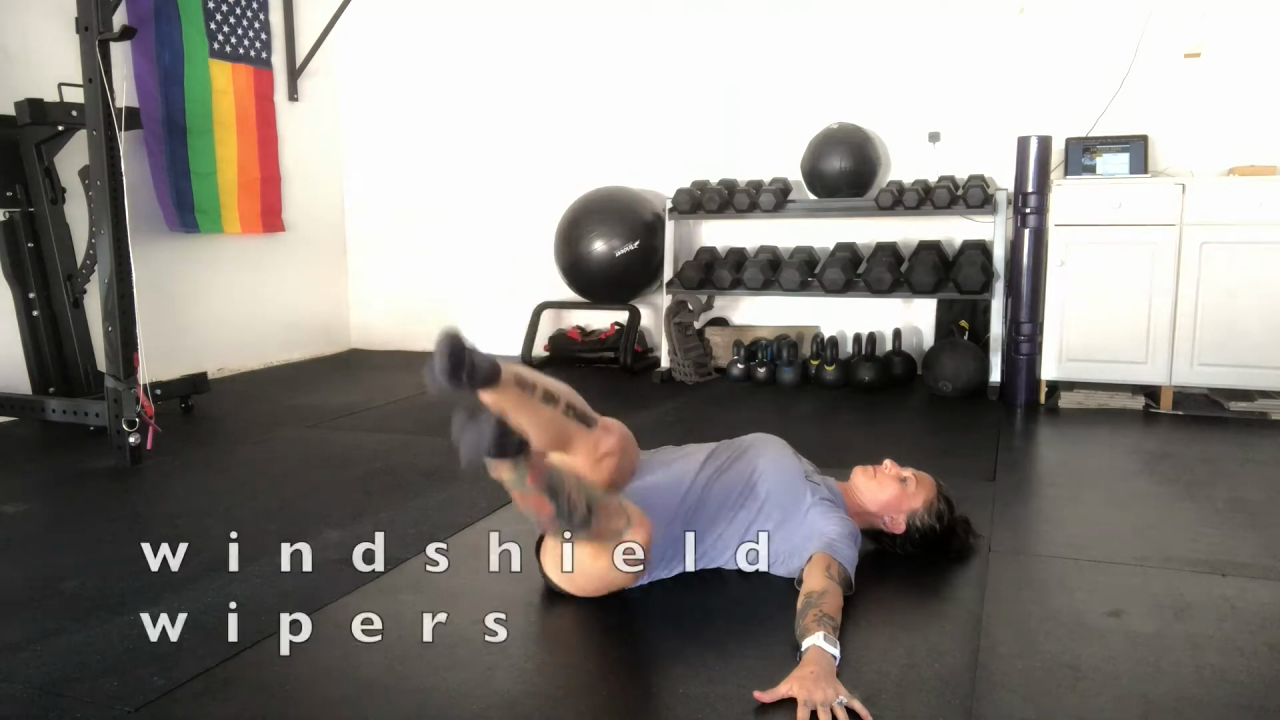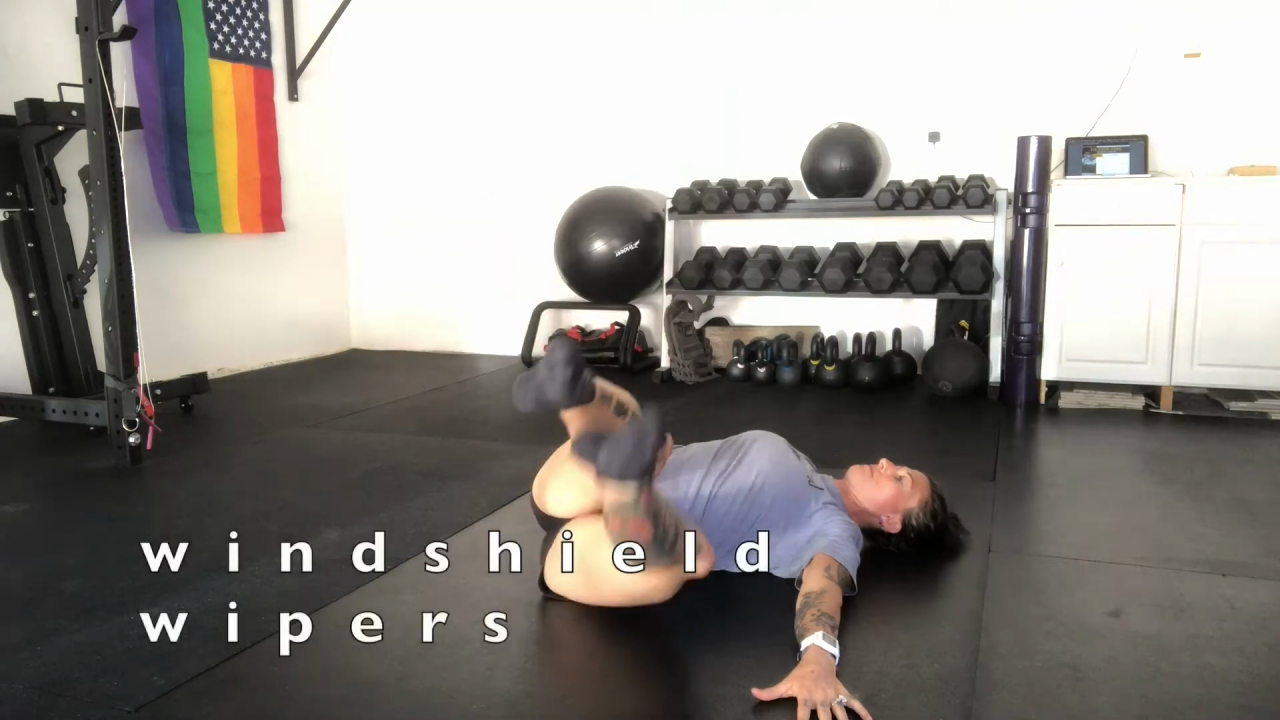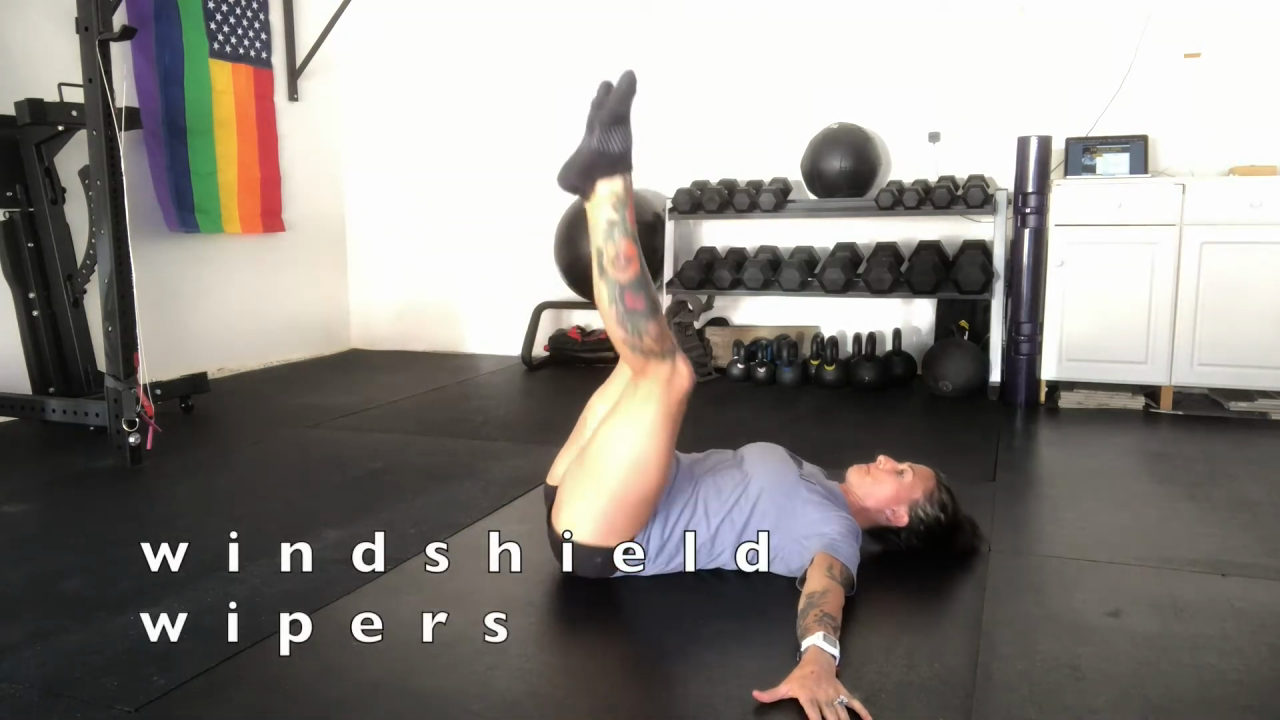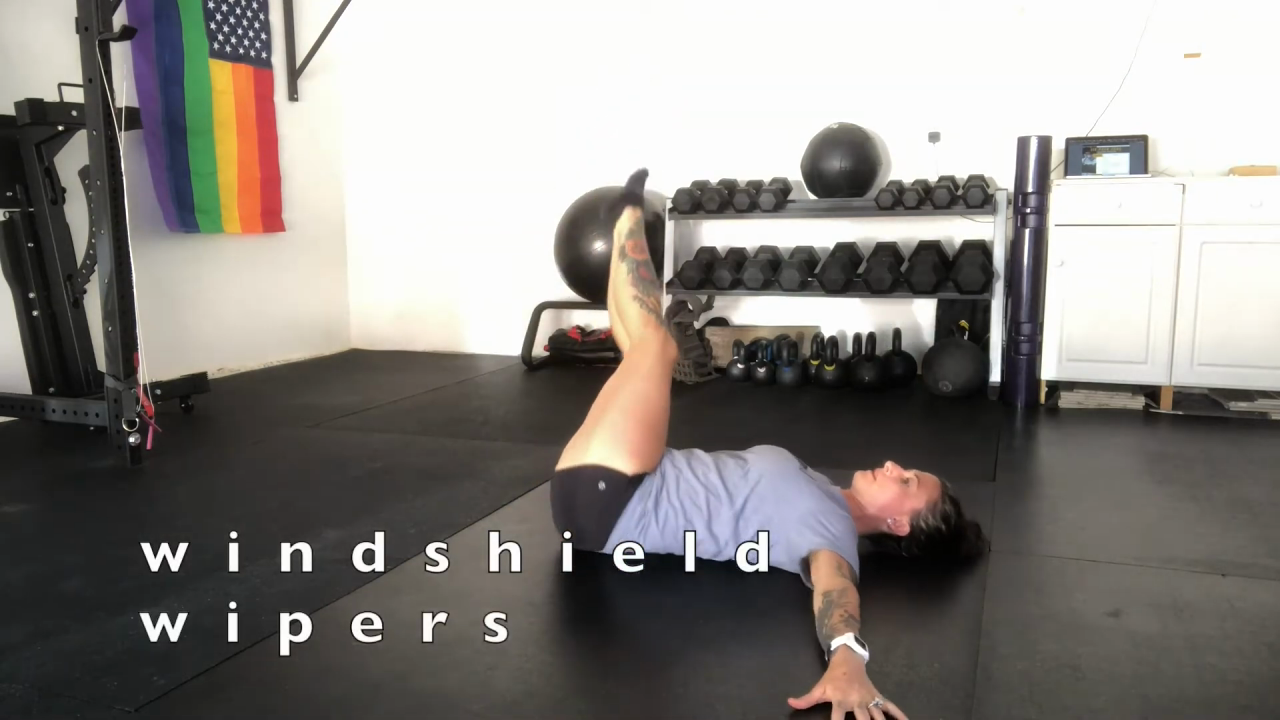
dt=0.7s
person 1, frame 1
left shoulder: (836, 532)
right shoulder: (810, 480)
left elbow: (822, 595)
left wrist: (817, 658)
left knee: (630, 530)
right knee: (605, 443)
left ankle: (506, 454)
right ankle: (482, 374)
person 1, frame 2
left shoulder: (834, 533)
right shoulder: (797, 469)
left elbow: (821, 594)
left wrist: (816, 662)
left knee: (689, 548)
right knee: (644, 446)
person 1, frame 3
left shoulder: (834, 531)
right shoulder: (813, 483)
left elbow: (825, 594)
left wrist: (817, 661)
left hip: (591, 537)
right hip: (577, 502)
left knee: (667, 371)
right knee: (648, 354)
left ankle: (609, 175)
person 1, frame 4
left shoulder: (833, 529)
right shoulder: (822, 494)
left elbow: (835, 585)
left wrist: (848, 657)
left hip: (599, 502)
left knee: (652, 343)
